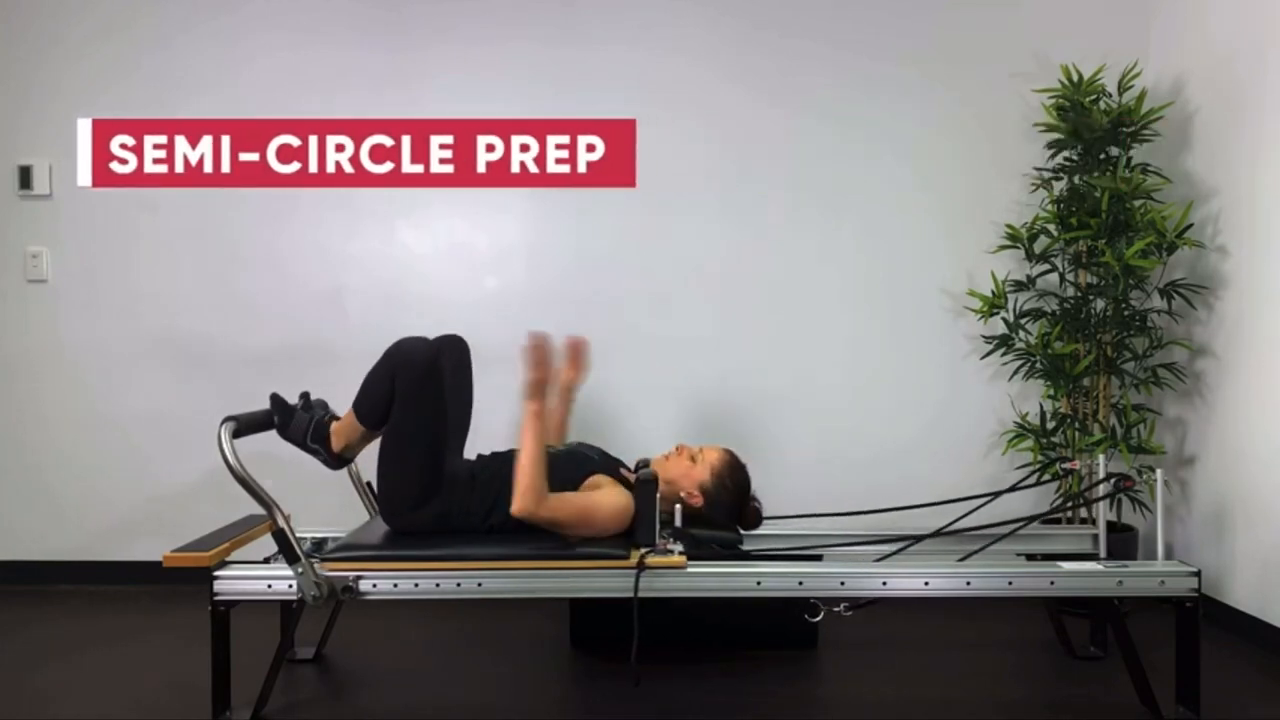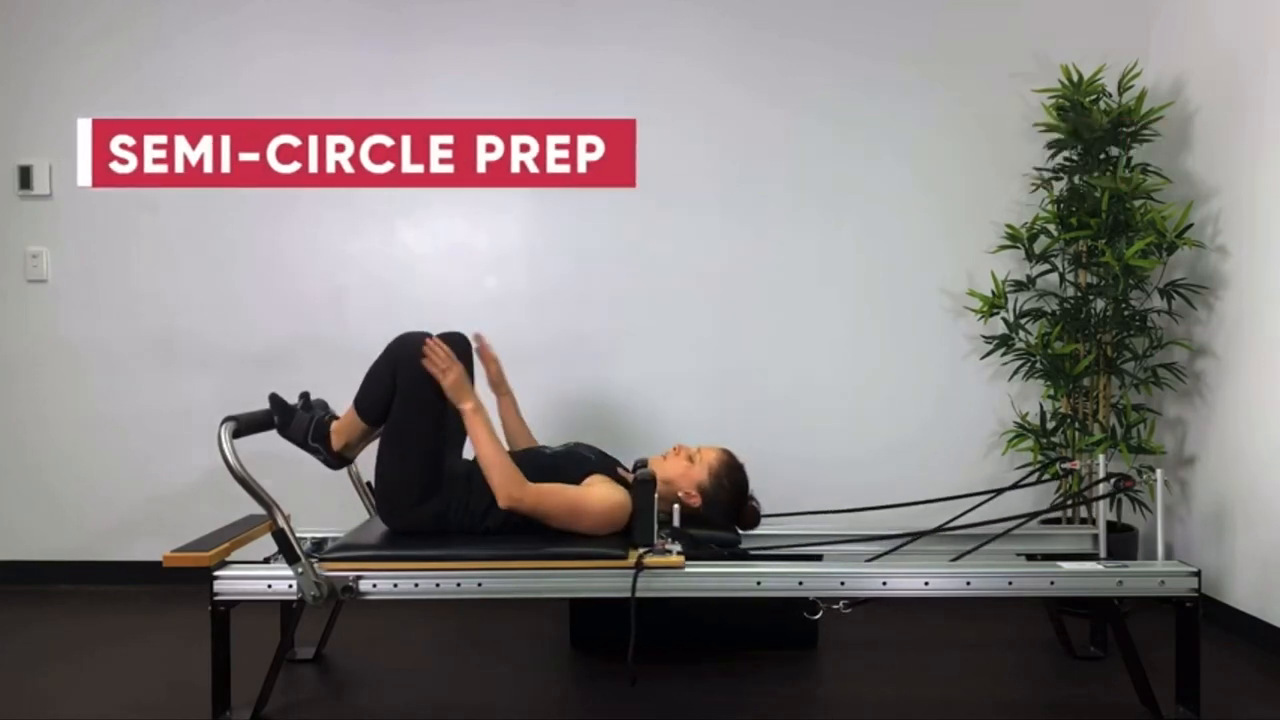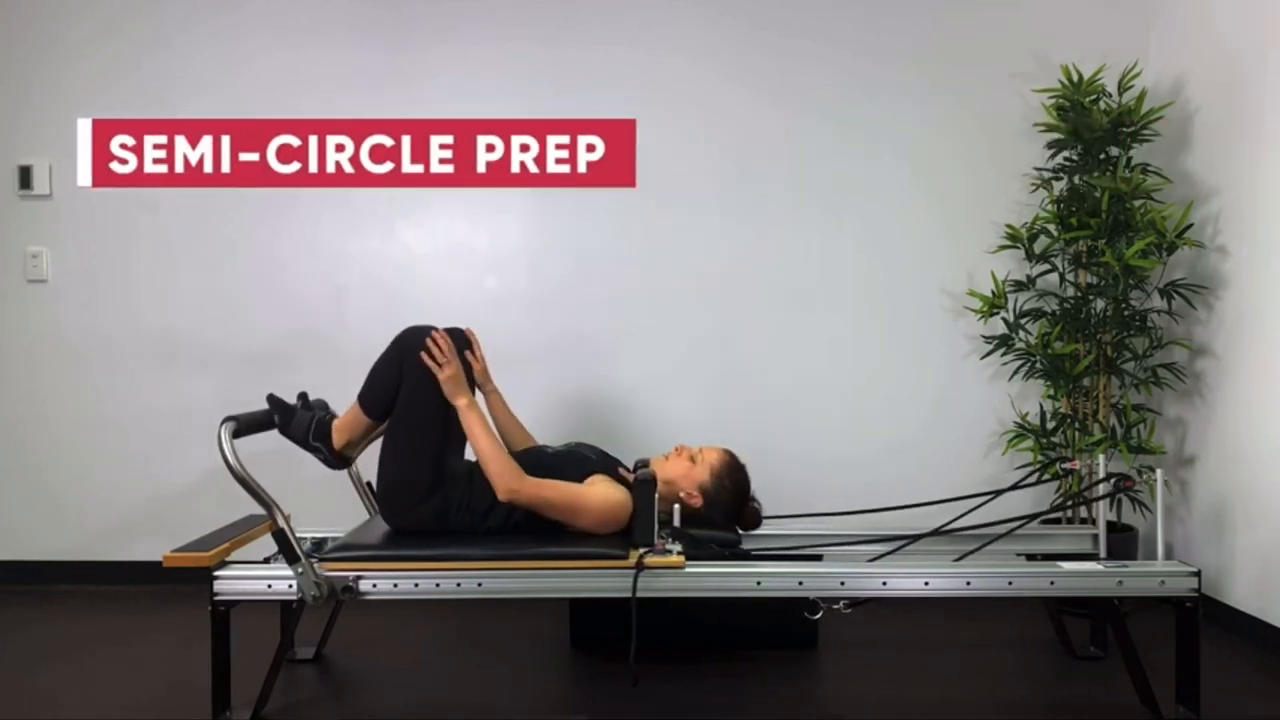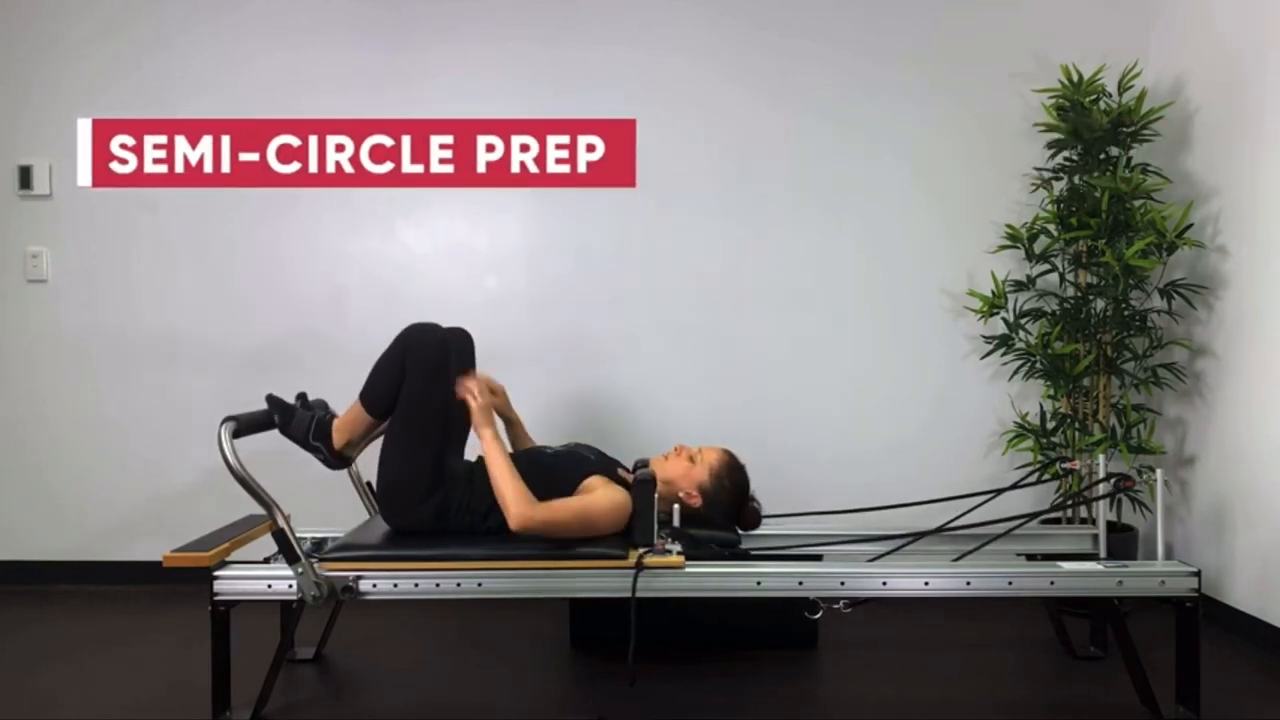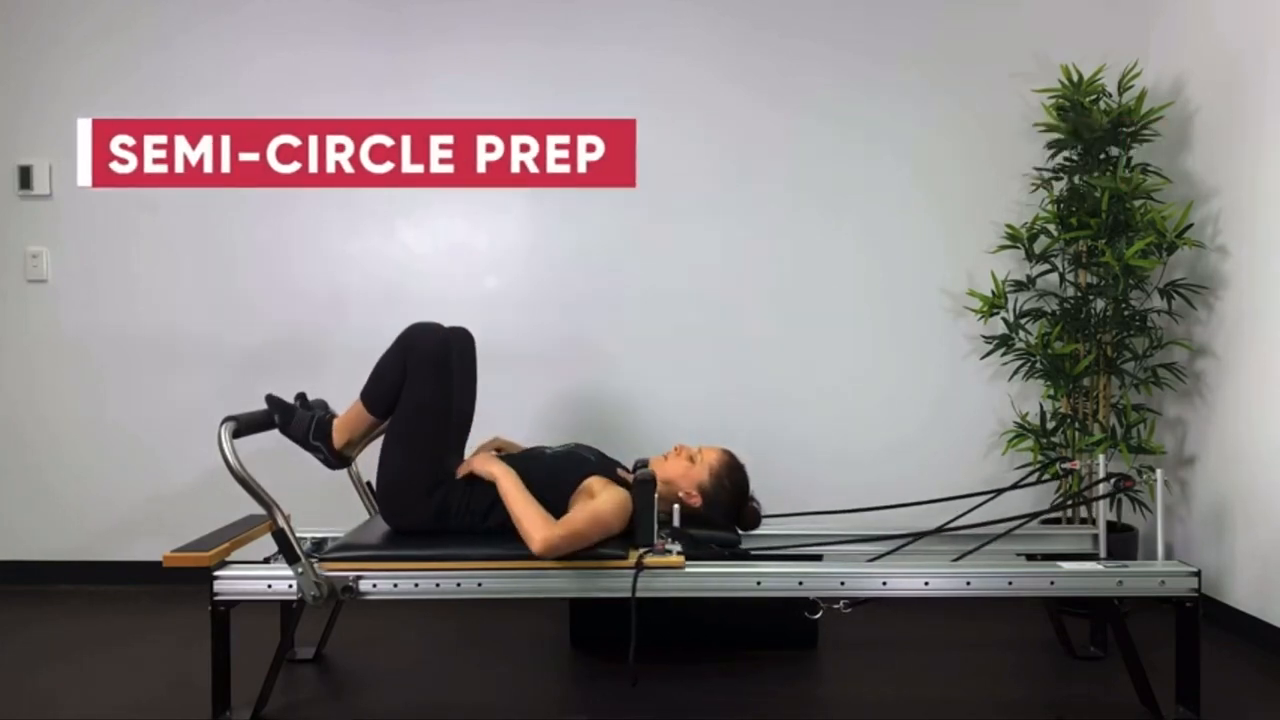
dt=0.2s
person 1, frame 1
left shoulder: (618, 509)
right shoulder: (627, 484)
left elbow: (526, 505)
left wrist: (535, 403)
right wrist: (565, 390)
left hip: (426, 505)
right hip: (452, 483)
left knee: (415, 356)
right knee: (448, 348)
left ankle: (334, 440)
right ankle: (338, 432)
person 1, frame 2
left shoulder: (614, 506)
right shoulder: (624, 484)
left elbow: (513, 494)
left wrist: (467, 402)
right wrist: (501, 387)
left hip: (423, 505)
right hip: (449, 484)
left knee: (415, 351)
right knee: (450, 347)
left ankle: (333, 439)
right ankle: (341, 431)
person 1, frame 3
left shoulder: (615, 505)
right shoulder: (625, 483)
left elbow: (513, 488)
right elbow: (536, 461)
left wrist: (461, 400)
right wrist: (487, 387)
left hip: (426, 504)
right hip: (451, 485)
left knee: (421, 345)
right knee: (445, 344)
left ankle: (334, 439)
right ankle: (339, 432)
person 1, frame 4
left shoulder: (616, 506)
right shoulder: (625, 484)
left elbow: (524, 515)
left wrist: (484, 426)
right wrist: (508, 415)
left hip: (424, 504)
right hip: (451, 484)
left knee: (424, 341)
right knee: (451, 343)
left ankle: (335, 439)
right ankle: (340, 433)
person 1, frame 5
left shoulder: (618, 505)
right shoulder: (626, 485)
left elbow: (545, 540)
left wrist: (502, 471)
right wrist: (516, 454)
left hip: (424, 503)
right hip: (448, 488)
left knee: (426, 340)
right knee: (453, 341)
left ankle: (334, 438)
right ankle: (337, 430)
